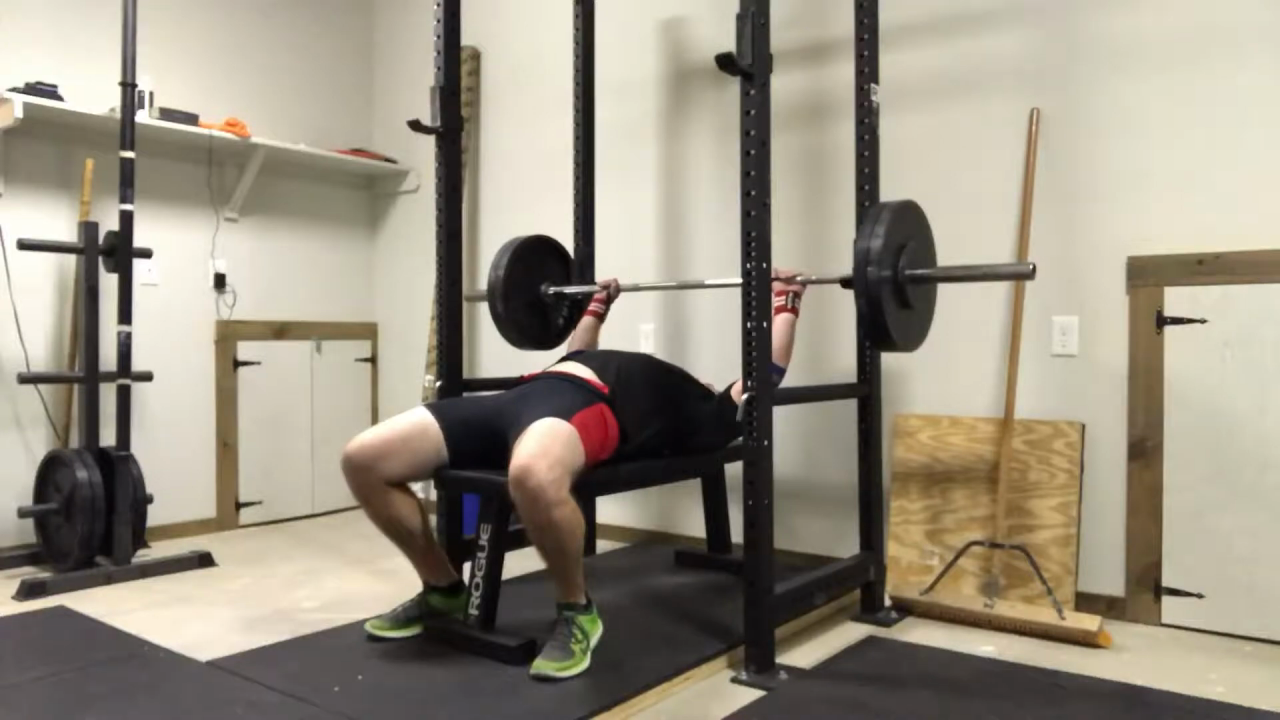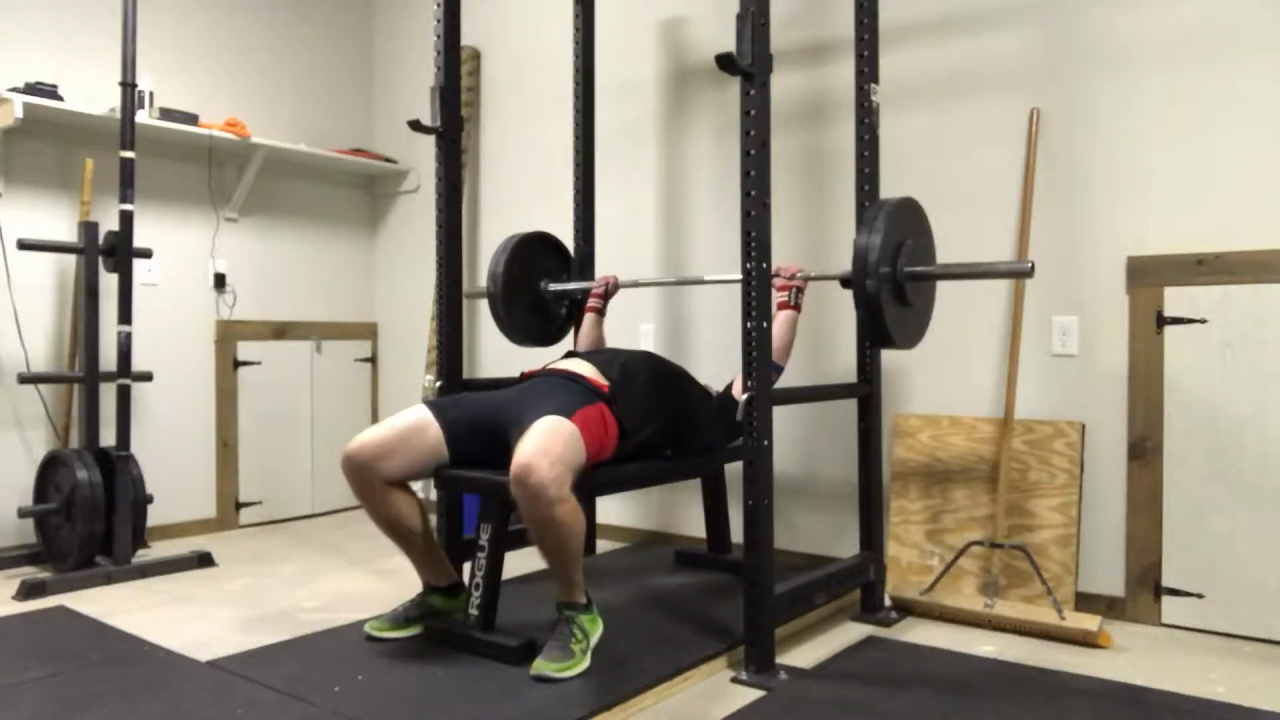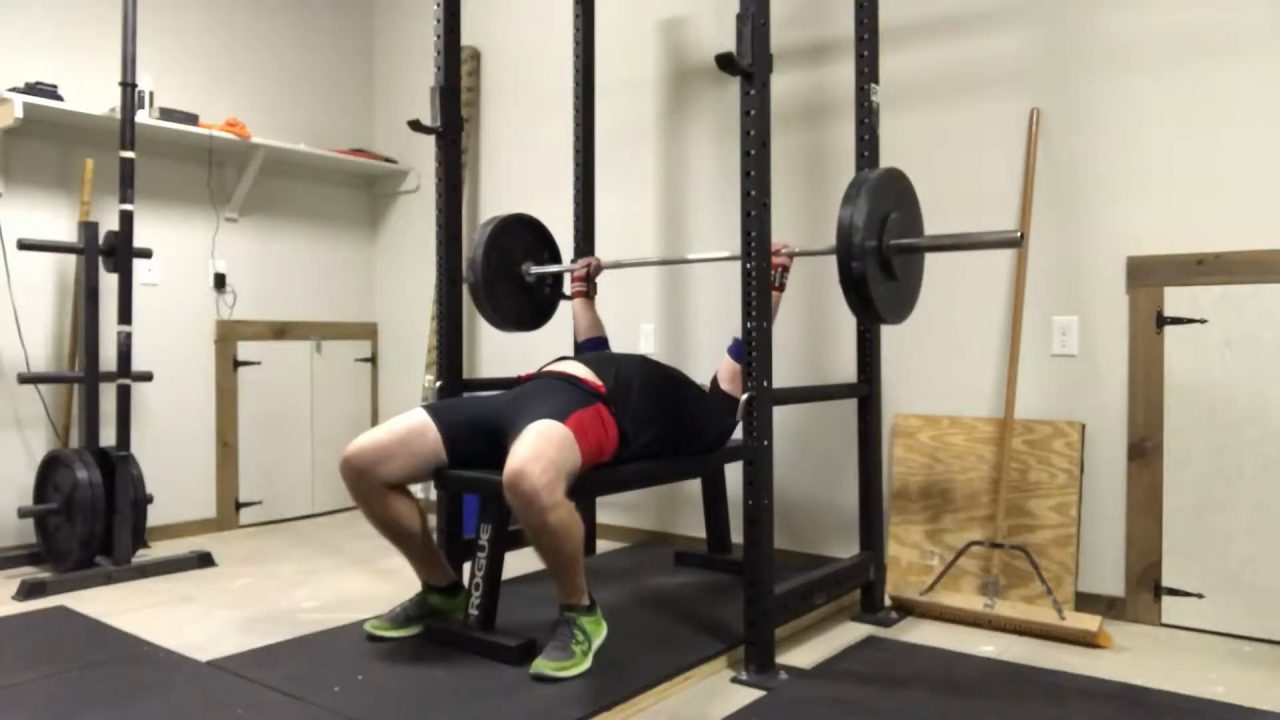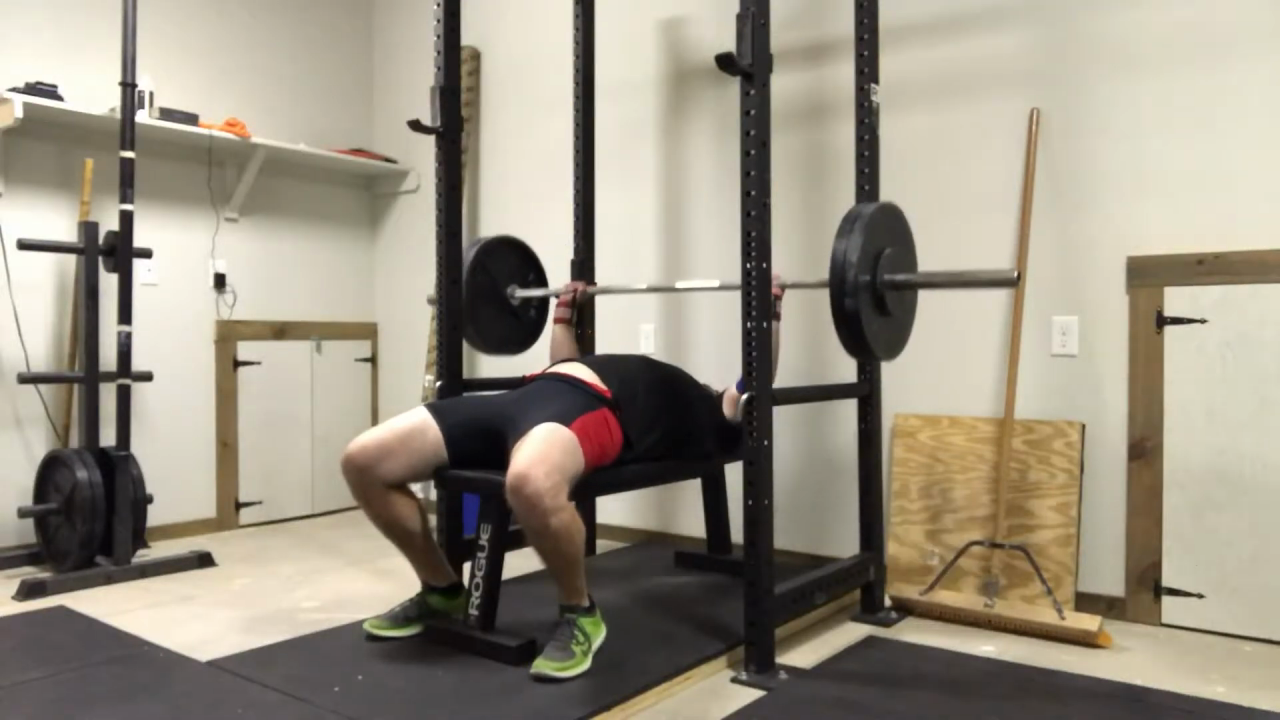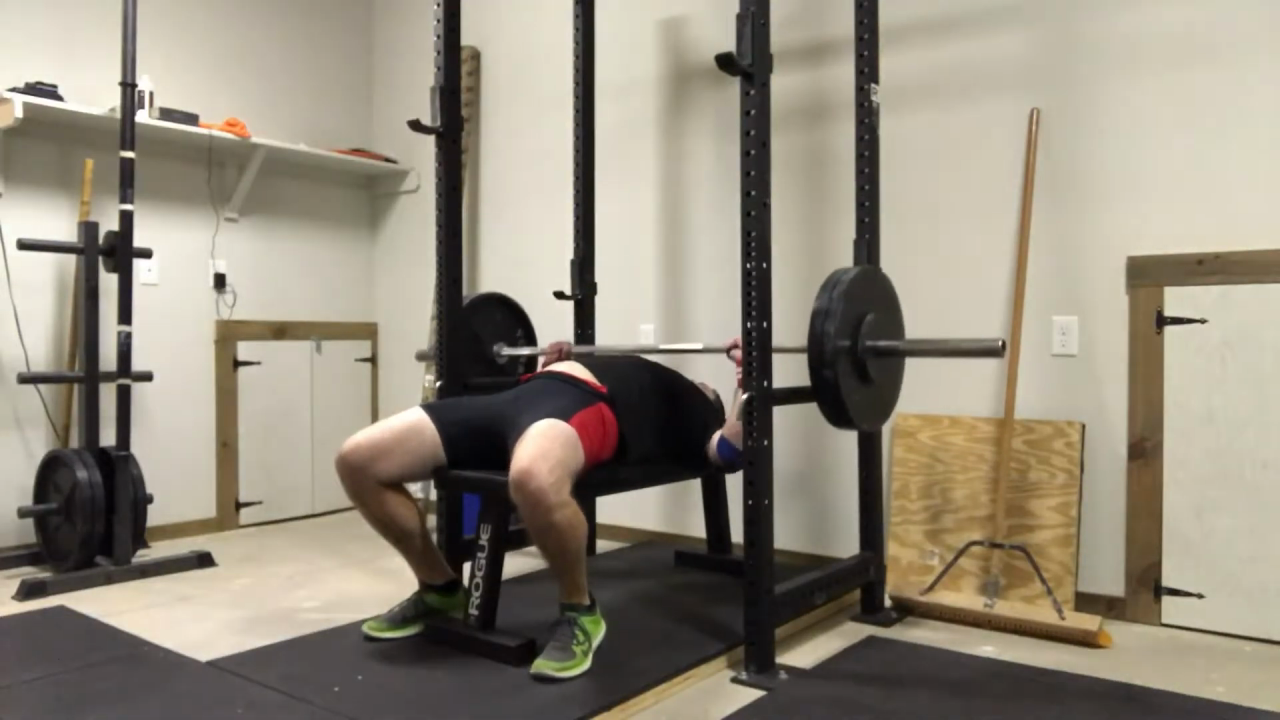
dt=1s
person 1, frame 1
left shoulder: (706, 416)
right shoulder: (646, 386)
left elbow: (765, 374)
right elbow: (578, 359)
left wrist: (785, 303)
right wrist: (597, 305)
left knee: (534, 478)
right knee: (362, 459)
left ankle: (576, 613)
right ankle: (443, 591)
person 1, frame 2
left shoulder: (708, 417)
right shoulder: (647, 389)
right elbow: (587, 359)
left wrist: (787, 301)
right wrist: (595, 305)
left knee: (536, 475)
right knee: (363, 458)
left ankle: (576, 611)
right ankle: (442, 590)
person 1, frame 3
left shoulder: (706, 417)
right shoulder: (641, 389)
left elbow: (745, 357)
right elbow: (591, 348)
left wrist: (771, 281)
right wrist: (582, 289)
left knee: (528, 479)
right knee: (362, 461)
left ankle: (579, 613)
right ankle: (442, 591)
person 1, frame 4
left shoulder: (709, 419)
right shoulder: (650, 391)
right elbow: (563, 369)
left wrist: (768, 312)
right wrist: (564, 315)
left knee: (532, 483)
right knee: (363, 461)
left ankle: (580, 615)
right ankle: (442, 593)
person 1, frame 5
left shoulder: (703, 420)
left elbow: (732, 450)
right wrist: (548, 366)
left knee: (535, 480)
right knee: (358, 459)
left ankle: (579, 612)
right ankle: (440, 591)
